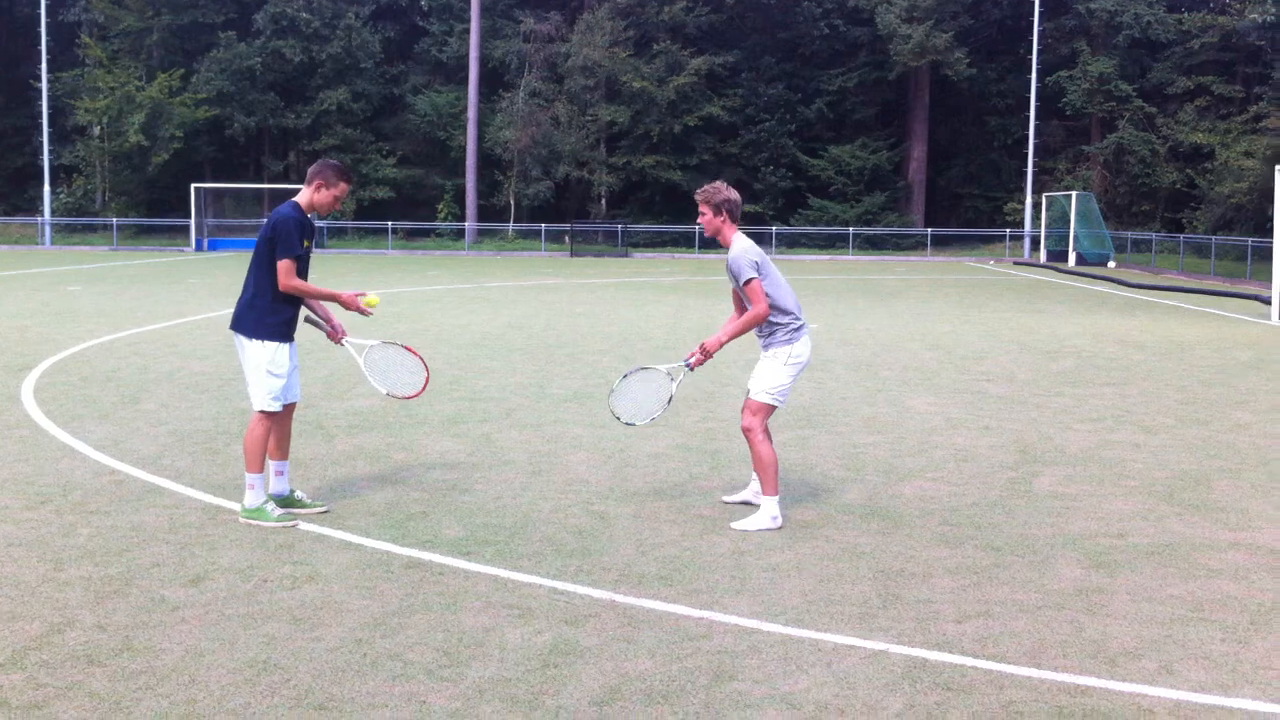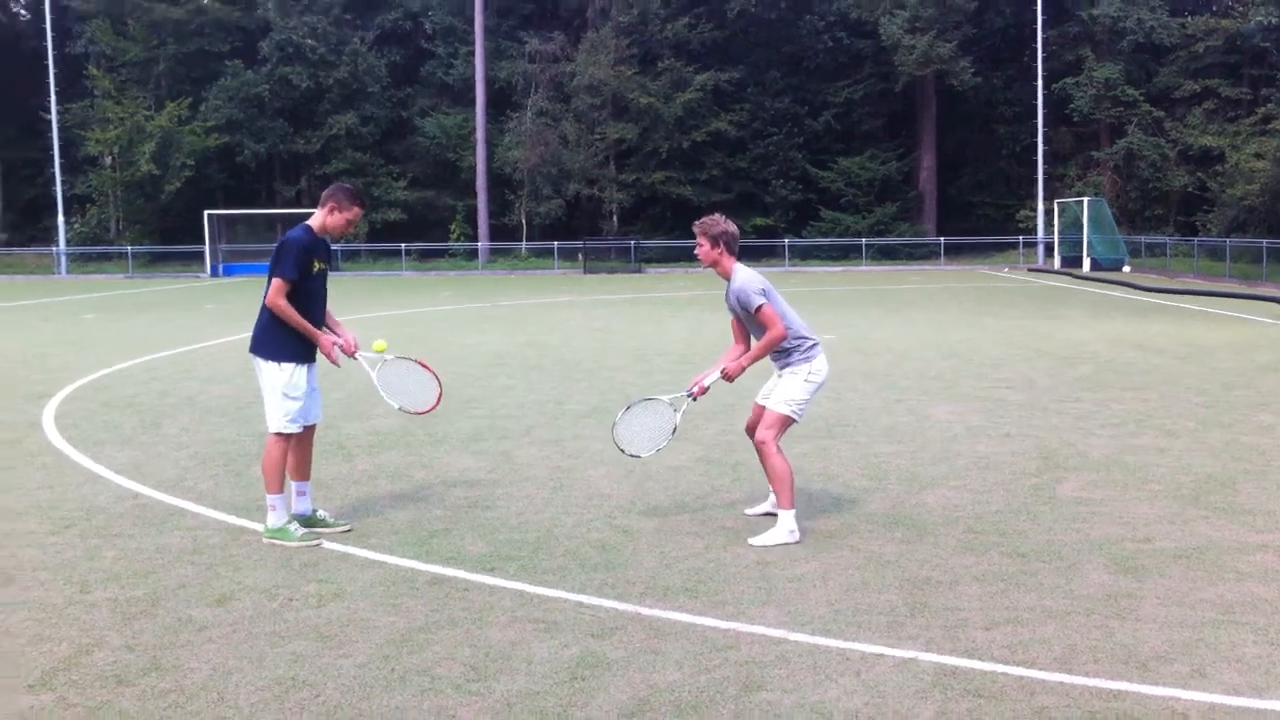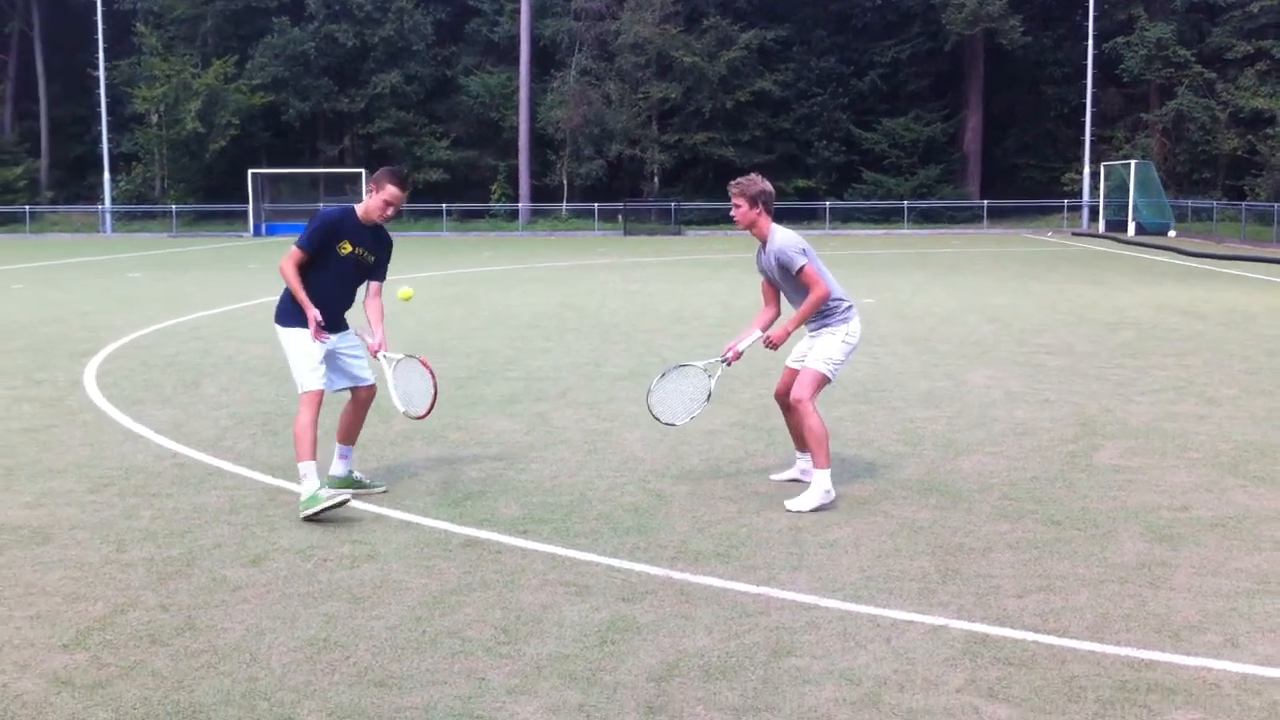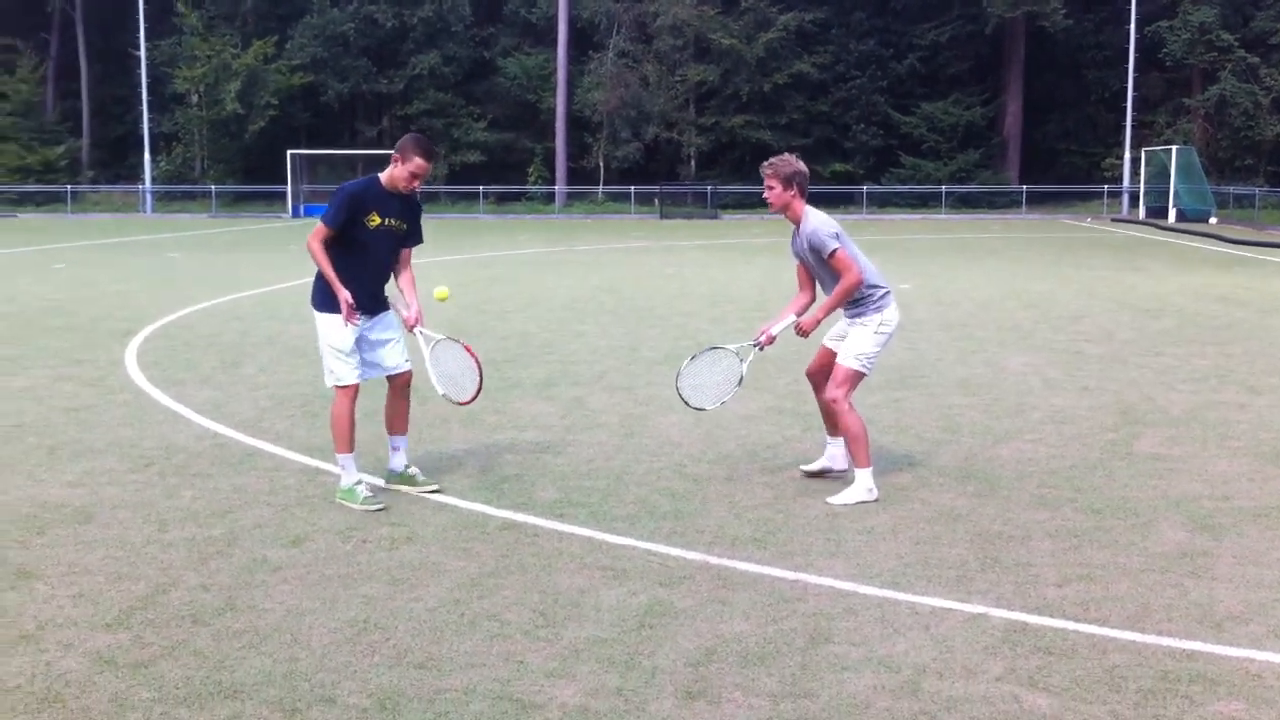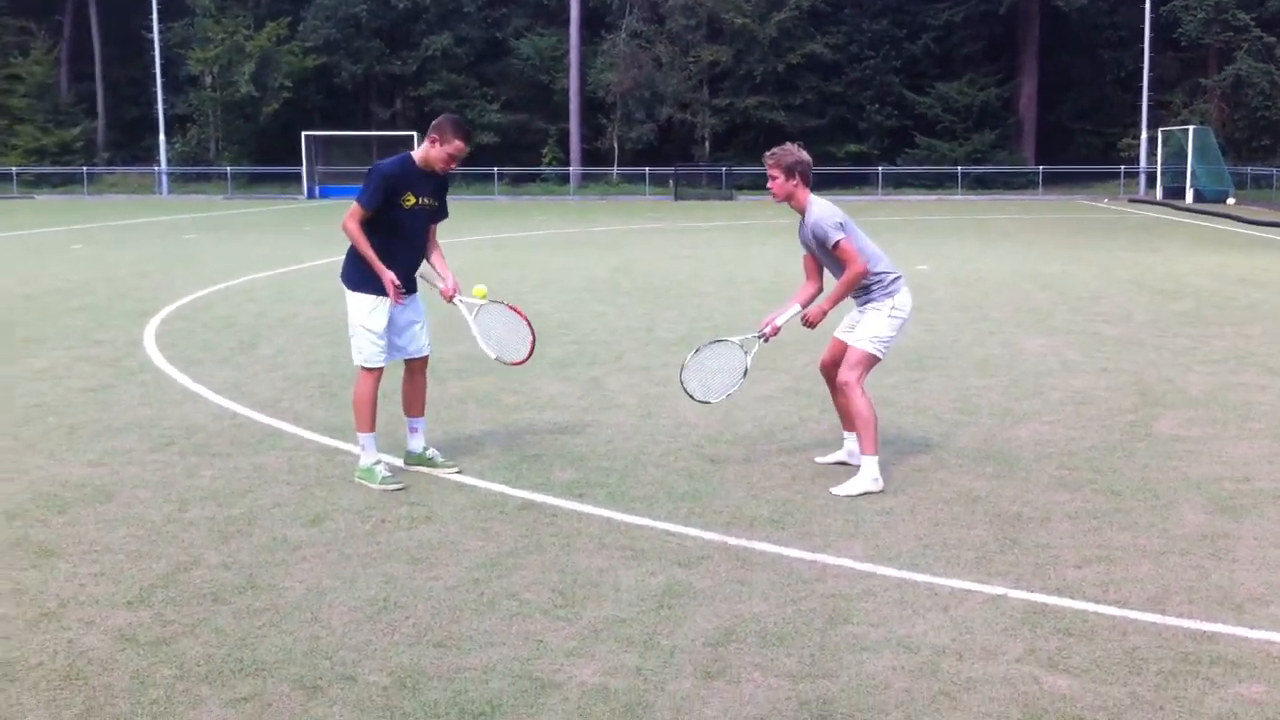
dt=0.5s
person 1, frame 1
left shoulder: (303, 223)
right shoulder: (287, 219)
right elbow: (287, 283)
left wrist: (328, 319)
right wrist: (339, 298)
left hip: (279, 332)
right hip: (261, 331)
left knee: (286, 408)
right knee: (266, 410)
left ankle: (280, 490)
right ankle: (253, 501)
person 1, frame 2
left shoulder: (323, 247)
right shoulder: (296, 242)
right elbow: (275, 300)
left wrist: (342, 333)
right wrist: (318, 337)
left hip: (301, 354)
right hip: (279, 353)
left knee: (306, 429)
right knee: (283, 432)
left ankle: (303, 511)
right ankle: (276, 522)
person 1, frame 3
left shoulder: (382, 242)
right shoulder: (330, 220)
left elbow: (373, 295)
right elbow: (288, 265)
left wrist: (377, 334)
right wrist: (309, 309)
left hip: (335, 325)
right hip: (299, 321)
left knee: (366, 389)
right knee: (313, 393)
left ankle: (340, 471)
right ankle: (310, 490)
person 1, frame 4
left shoulder: (411, 207)
right shoulder: (353, 193)
left elbow: (403, 264)
right elbow: (315, 241)
left wrist: (412, 303)
right wrist: (339, 290)
left hip: (378, 307)
right hip: (336, 306)
left knee: (401, 377)
right knee: (347, 387)
left ankle: (398, 466)
right ankle: (348, 481)
person 1, frame 5
left shoulder: (438, 183)
right shoulder: (389, 172)
right elbow: (351, 223)
left wrist: (446, 275)
right wrist: (382, 271)
left hip: (406, 287)
right hip: (369, 285)
left knee: (418, 361)
right knee: (372, 368)
left ankle: (416, 447)
right ankle: (367, 460)
person 2, frame 1
left shoulder: (739, 254)
right shoulder: (738, 252)
left elbow: (761, 310)
right elbow: (741, 313)
left wrist: (721, 341)
right wrist: (709, 346)
left hip: (785, 345)
right hip: (779, 344)
left knee: (751, 425)
right knee: (752, 418)
left ankle: (770, 511)
right ankle: (758, 488)
person 2, frame 2
left shoulder: (744, 283)
right shoulder: (732, 289)
left elbow: (778, 331)
right elbow: (741, 345)
left wrist: (742, 365)
right wrist: (708, 376)
left hip: (804, 364)
right hip: (789, 365)
left knee: (766, 438)
right knee: (754, 429)
left ankle: (787, 525)
right ankle: (780, 499)
person 2, frame 3
left shoulder: (783, 243)
right shoulder: (763, 253)
left elbow: (821, 291)
right elbow: (771, 308)
left wrist: (786, 330)
right wrist: (742, 340)
left hip: (838, 325)
right hip: (818, 328)
left knee: (801, 397)
right knee: (784, 395)
left ankle: (822, 485)
right ankle: (806, 464)
person 2, frame 4
left shoulder: (816, 227)
right shoulder: (798, 236)
left elbow: (853, 277)
right elbow: (806, 293)
left wrist: (817, 317)
right wrist: (775, 325)
left hip: (874, 313)
right hip: (855, 314)
left knee: (836, 395)
right knee: (816, 373)
left ankle: (865, 484)
right ankle: (835, 453)
person 2, frame 5
left shoulder: (820, 217)
right shoulder: (806, 225)
left elbow: (858, 267)
right elbow: (813, 283)
left wrist: (824, 308)
right wrist: (778, 316)
left hip: (886, 299)
right hip: (869, 301)
left knee: (849, 379)
right knee: (830, 366)
left ankle: (870, 471)
right ankle: (853, 446)
